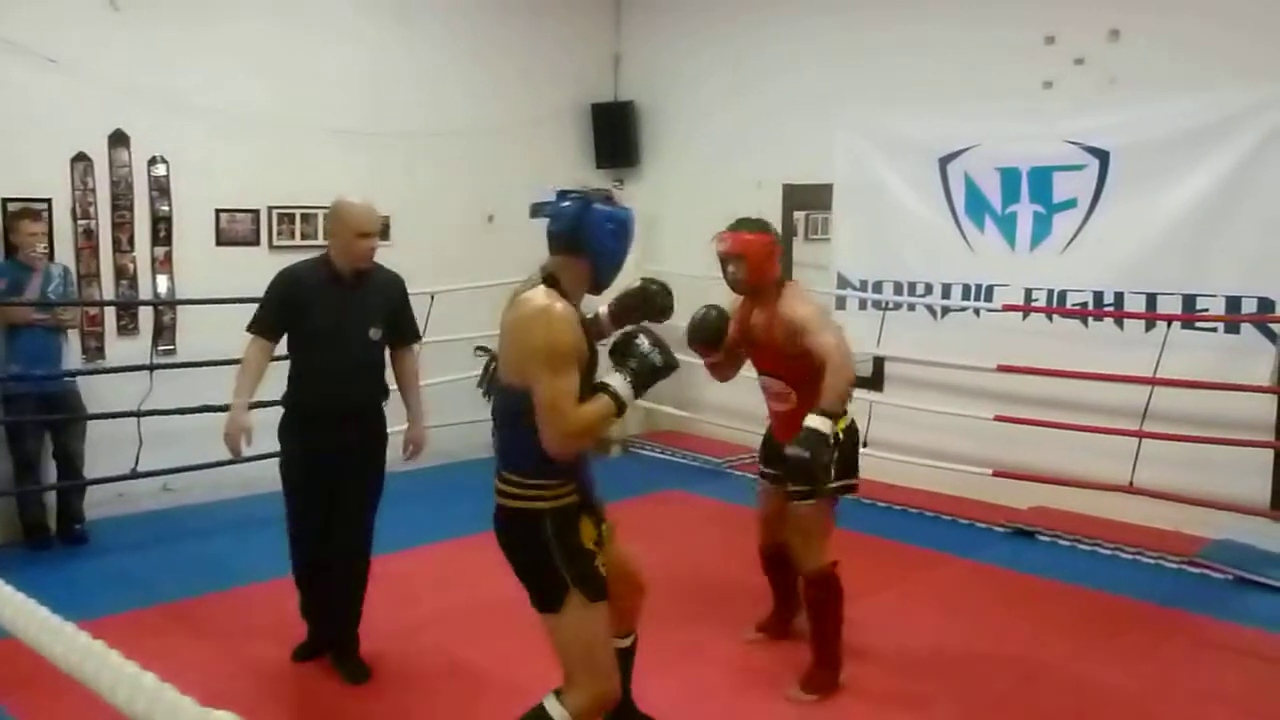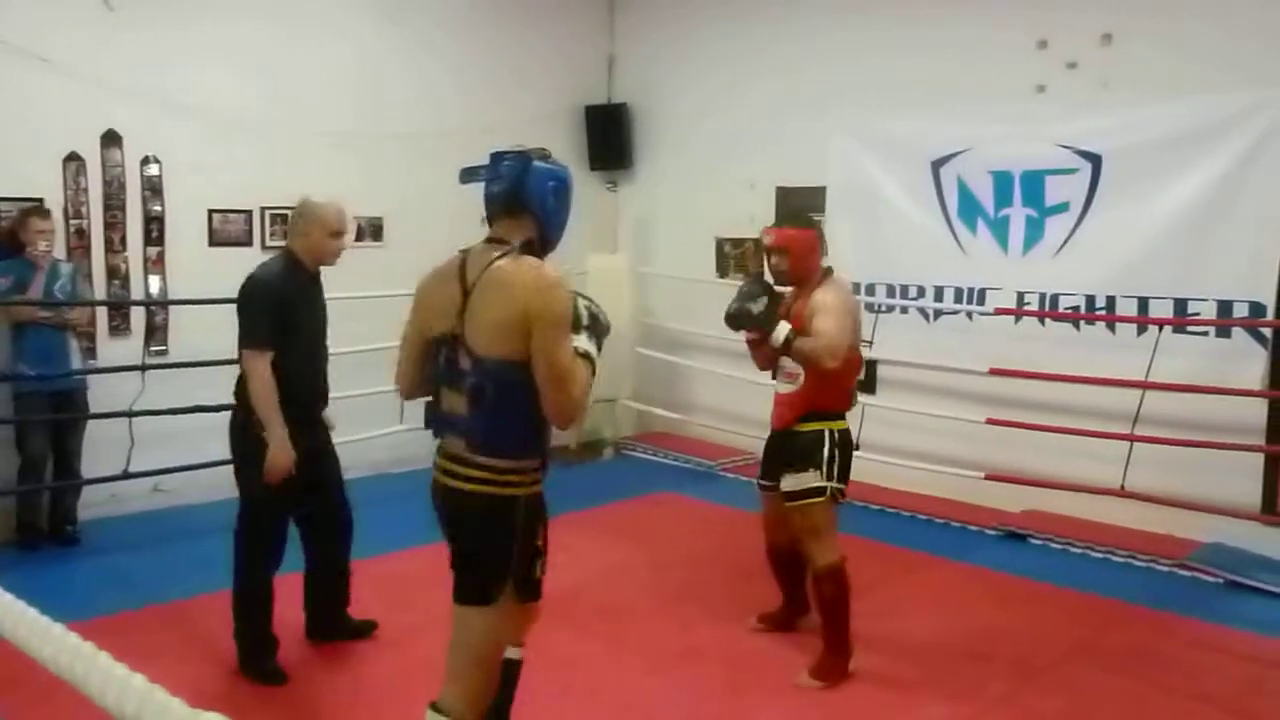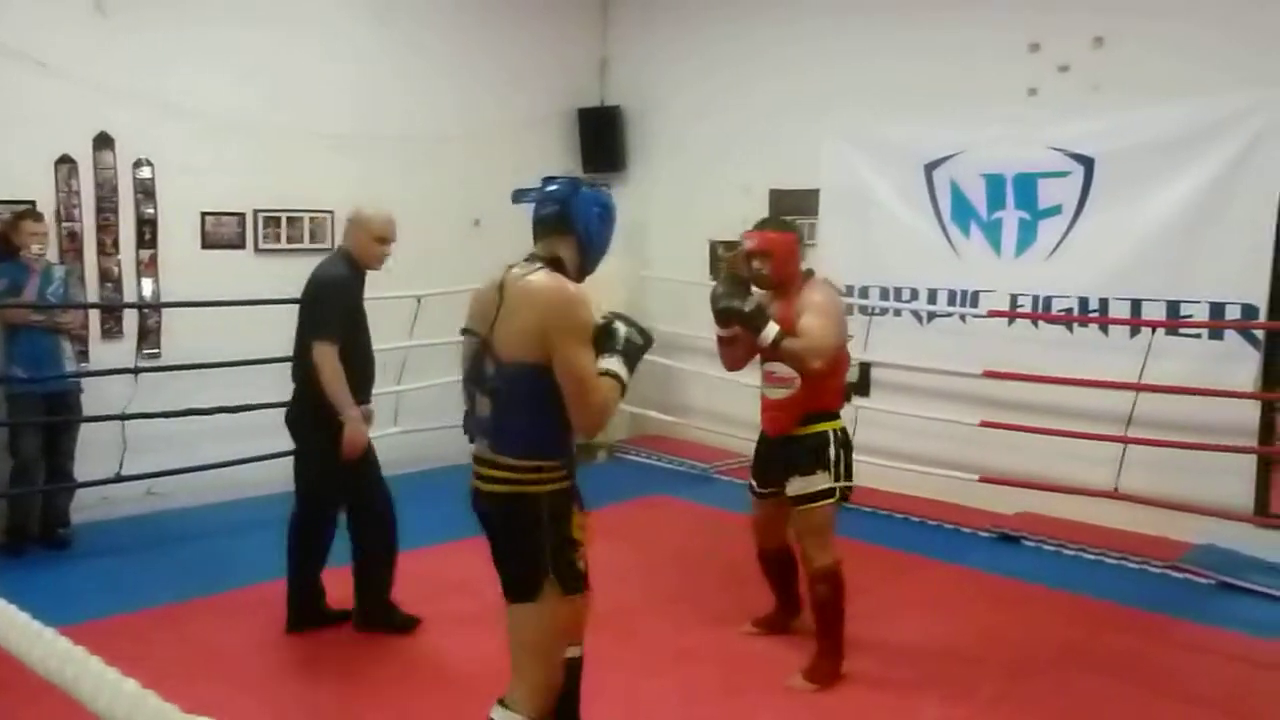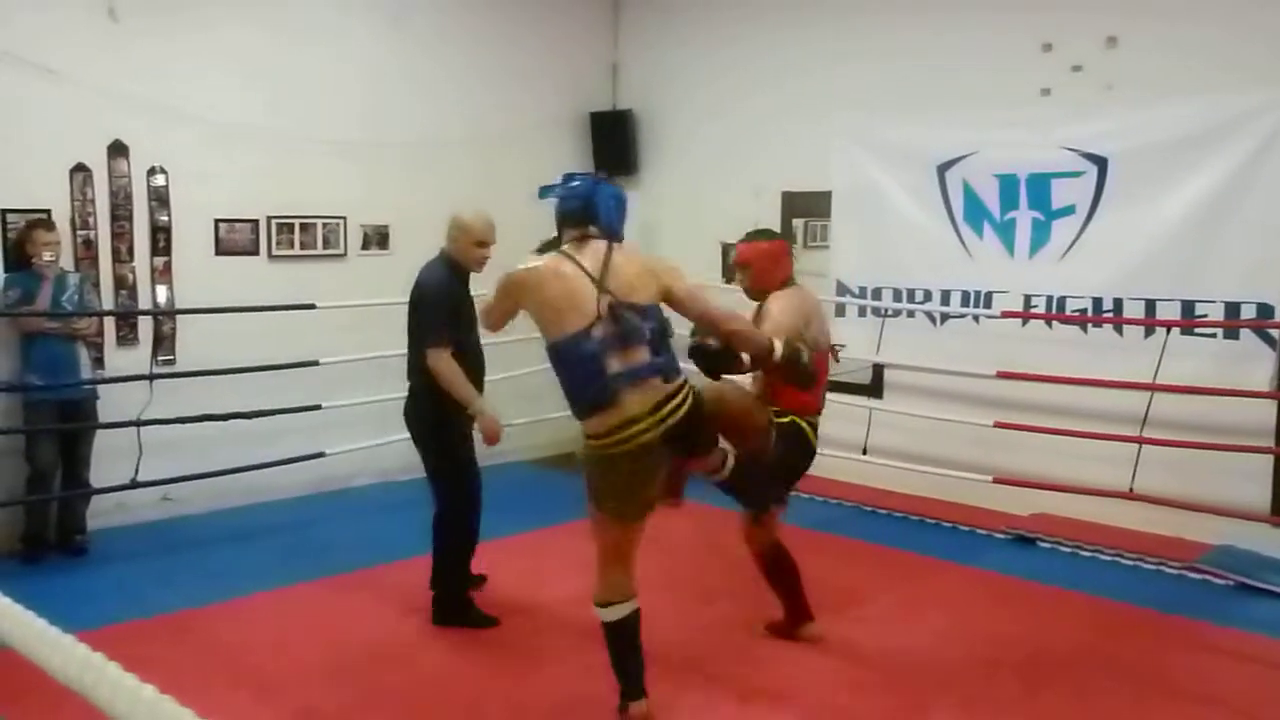
dt=0.7s
person 1, frame 1
left shoulder: (537, 299)
right shoulder: (550, 316)
right elbow: (563, 437)
left wrist: (613, 317)
right wrist: (626, 376)
left hip: (555, 497)
right hip: (541, 512)
left knee: (626, 585)
person 1, frame 2
left shoulder: (439, 278)
right shoulder: (539, 286)
left elbow: (409, 382)
right elbow: (565, 412)
right wrist: (585, 338)
left hip: (452, 479)
right hip: (503, 493)
left knee: (511, 622)
person 1, frame 3
left shoulder: (490, 290)
right shoulder: (563, 297)
right elbow: (589, 419)
right wrist: (619, 355)
left hip: (494, 480)
right hip: (534, 492)
left knee: (570, 610)
person 1, frame 4
left shoulder: (529, 277)
right shoulder: (642, 263)
left elbow: (490, 319)
right elbow: (721, 321)
right wrist: (780, 351)
left hip: (615, 440)
right hip: (676, 411)
left knee: (613, 568)
right knee: (713, 459)
person 2, frame 1
left shoulder: (797, 309)
right shoulder: (744, 308)
left elbow: (841, 363)
right elbow: (725, 371)
left wrist: (815, 432)
right wrist: (708, 346)
left hip: (822, 436)
right hip: (783, 433)
left knee: (808, 548)
right knee: (769, 530)
left ankle: (826, 663)
right ankle: (784, 612)
person 2, frame 2
left shoulder: (833, 298)
right shoulder: (791, 298)
left elbow: (829, 358)
right elbow: (767, 360)
left wrist: (774, 325)
right wrist: (753, 324)
left hip: (819, 435)
right hip: (785, 430)
left knee: (817, 542)
right knee: (776, 528)
left ankle: (837, 654)
right ankle: (793, 607)
person 2, frame 3
left shoulder: (818, 298)
right shoulder: (766, 301)
left elbow: (815, 358)
right elbow: (733, 362)
left wrist: (761, 327)
right wrist: (728, 320)
left hip: (816, 437)
right hip: (775, 435)
left knee: (816, 547)
right knee: (766, 530)
left ankle: (829, 656)
right ankle: (788, 610)
person 2, frame 4
left shoulder: (787, 304)
right shoulder: (788, 303)
right elbow: (743, 355)
left wrist: (717, 350)
right wrist: (718, 346)
left hip: (781, 430)
right hip: (791, 438)
right knee: (761, 534)
right ankle: (797, 617)
person 3, frame 1
left shoulder: (389, 286)
right shoulder: (295, 282)
left elbow: (403, 354)
right elbow: (261, 344)
left wrist: (416, 418)
right wrist: (239, 407)
left hip: (364, 429)
right hip: (304, 427)
left knee: (352, 539)
right knee: (307, 536)
left ankle: (345, 642)
right ankle: (319, 628)
person 3, frame 2
left shoulder: (309, 279)
right shoulder: (268, 284)
right elbow: (256, 364)
right wrist: (275, 438)
left hip: (307, 425)
right hip: (267, 433)
left knee: (332, 521)
right knee: (262, 540)
left ankle: (327, 618)
right ankle: (255, 649)
person 3, frame 3
left shoulder: (339, 275)
right shoulder: (335, 281)
right elbow: (324, 354)
left wrist: (355, 407)
right wrist: (351, 418)
left hip: (315, 413)
right hip: (325, 417)
left knee: (315, 510)
right knee: (373, 510)
left ankle: (304, 609)
right ankle: (375, 608)
person 3, frame 4
left shoulder: (453, 276)
right shoulder: (436, 285)
right elbow: (438, 359)
left wrist: (475, 403)
right wrist: (481, 410)
left hip: (448, 408)
right hip: (436, 411)
left knee: (464, 493)
right knee: (457, 500)
left ankle: (452, 573)
right ankle: (451, 603)
person 4, frame 1
left shoulder: (61, 272)
left elbow: (74, 318)
left wrist: (33, 316)
right wrist: (35, 272)
left hip: (60, 378)
left knee: (72, 455)
left ankle: (71, 522)
right ankle: (35, 528)
person 4, frame 2
left shoulder: (70, 270)
left elbow: (83, 316)
left wrist: (39, 314)
right wrist: (40, 270)
left hip: (70, 377)
right hip: (30, 380)
left knee: (69, 457)
right knee: (33, 457)
left ankle: (63, 523)
right ankle: (29, 528)
person 4, frame 3
left shoulder: (62, 274)
left elbow: (76, 322)
left wrist: (34, 318)
left hip: (63, 379)
left knee: (62, 459)
left ankle: (55, 525)
person 4, frame 4
left shoulder: (78, 281)
left elbow: (92, 326)
left wrist: (48, 324)
right wrist: (47, 280)
left hip: (79, 386)
right hip: (39, 390)
left knee: (78, 465)
right knee: (43, 466)
left ankle: (72, 531)
right ankle: (35, 538)
